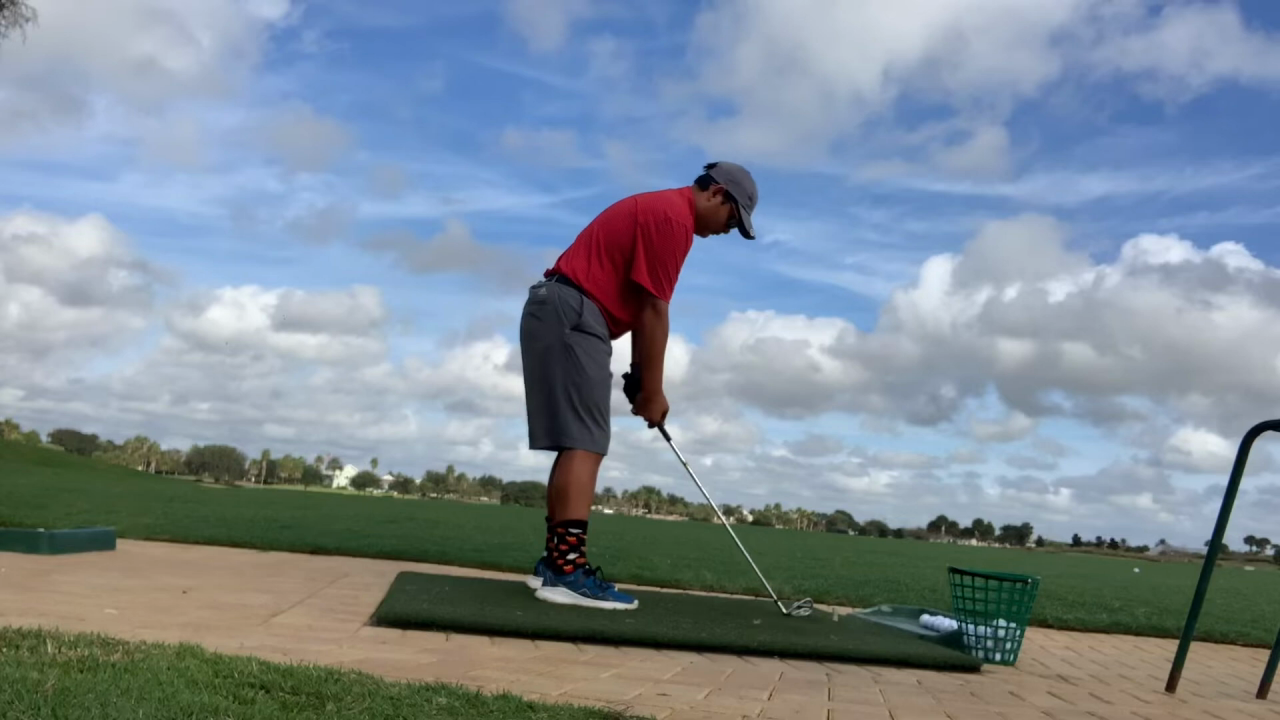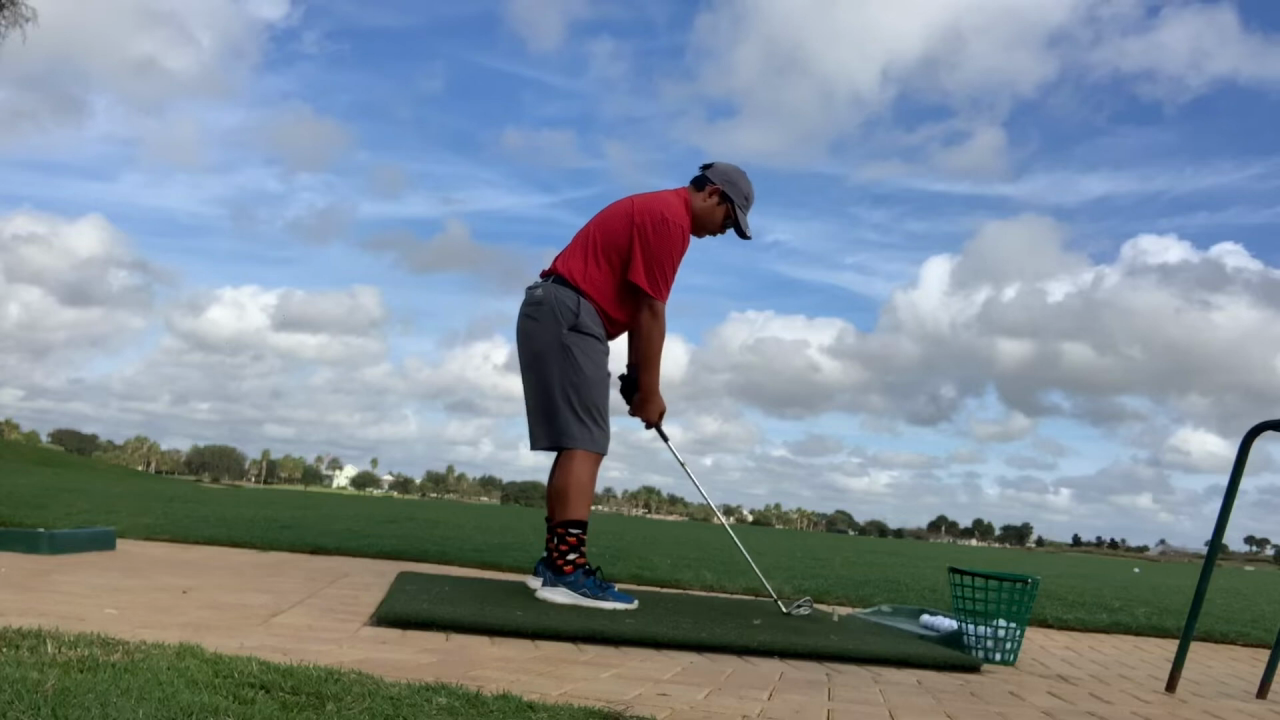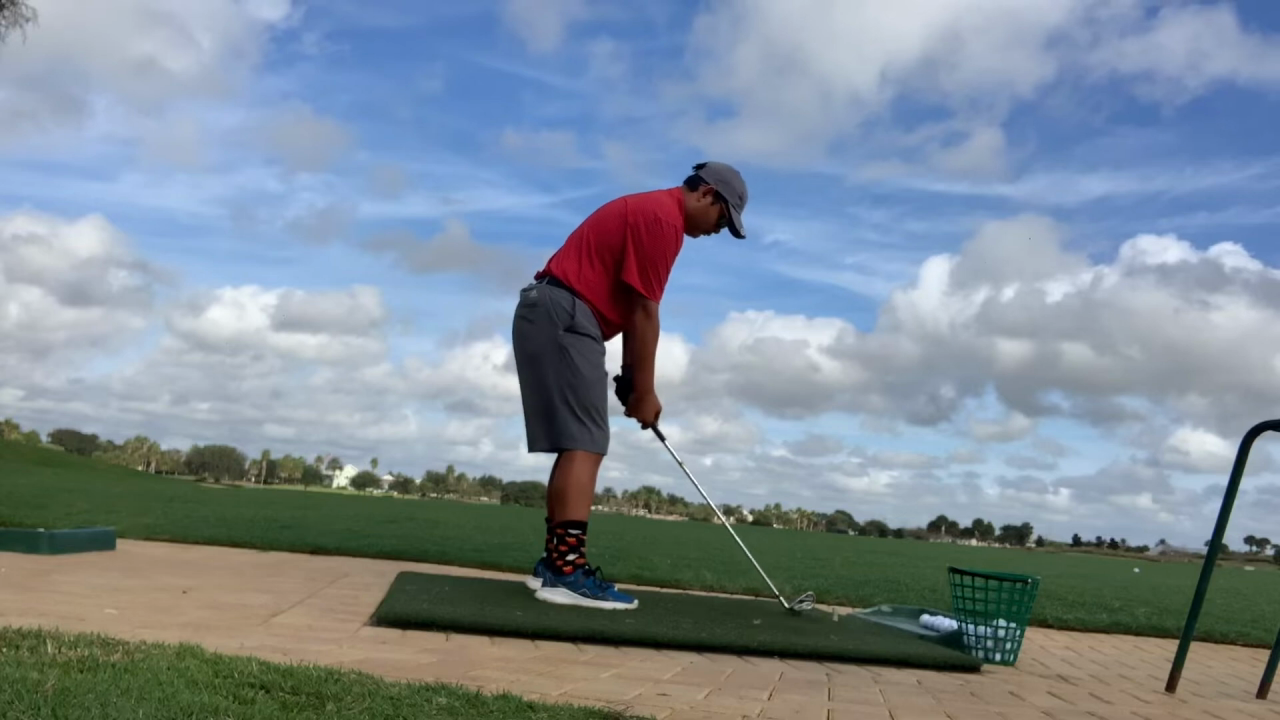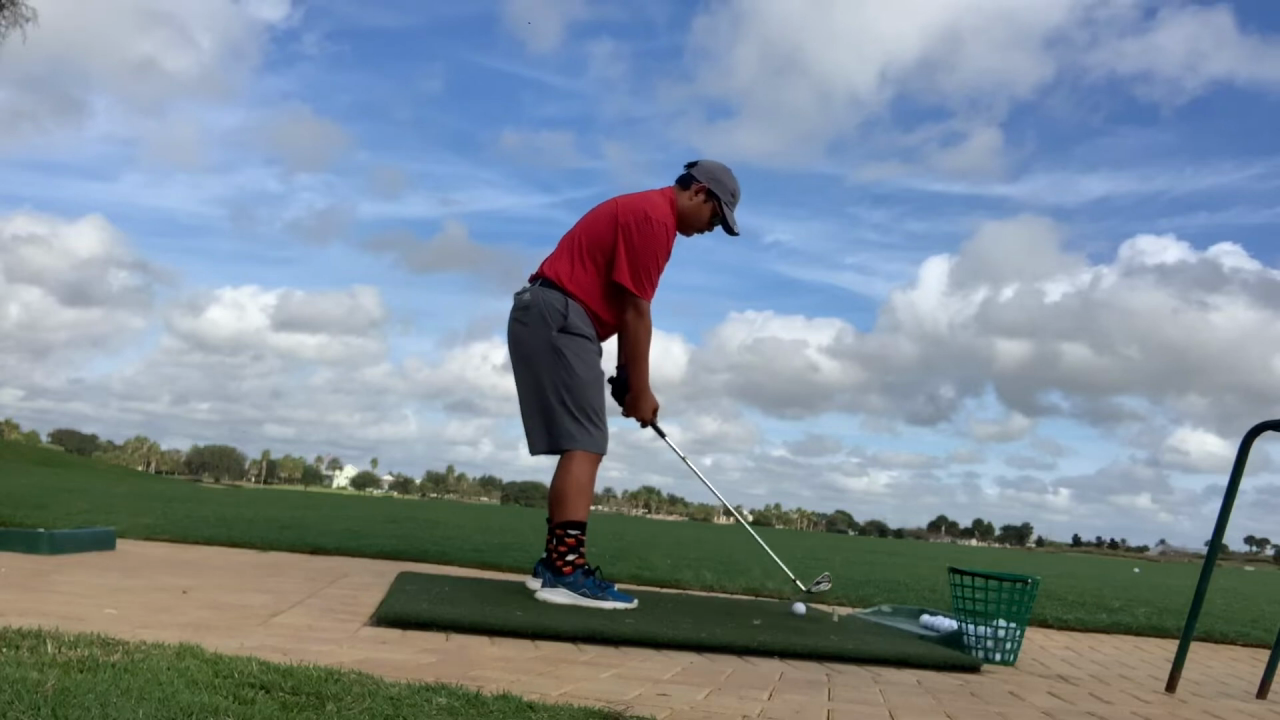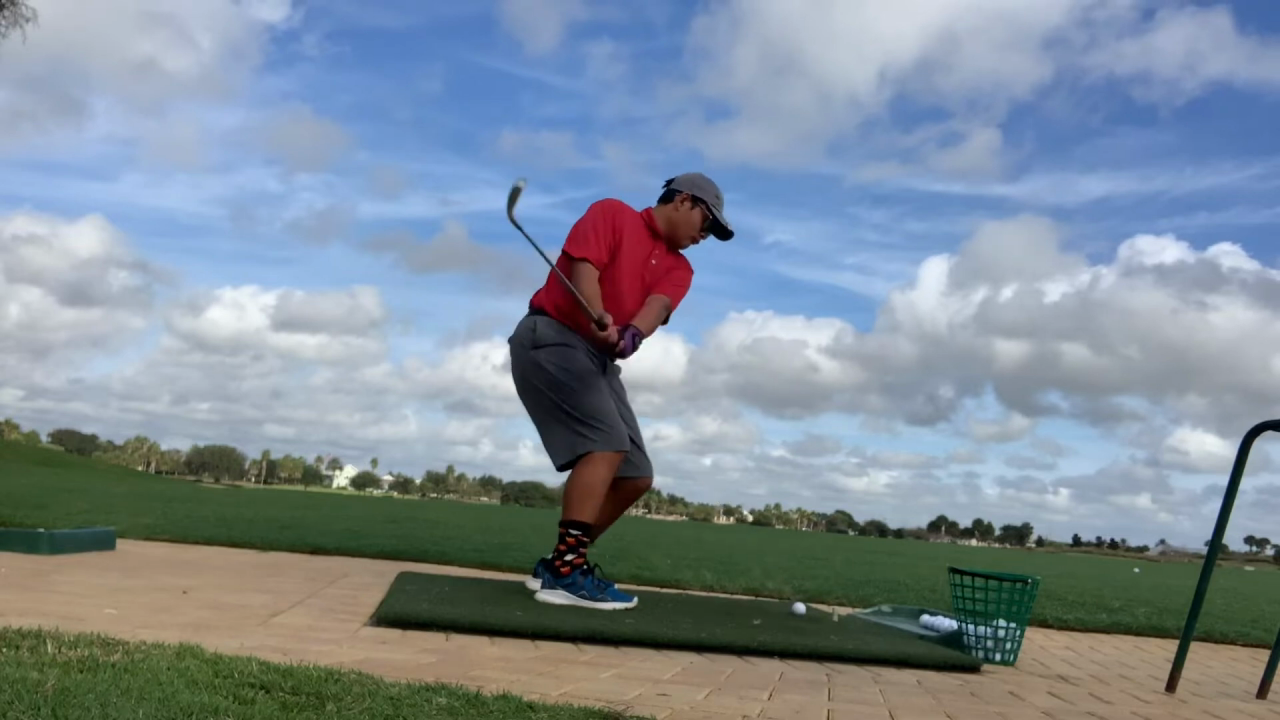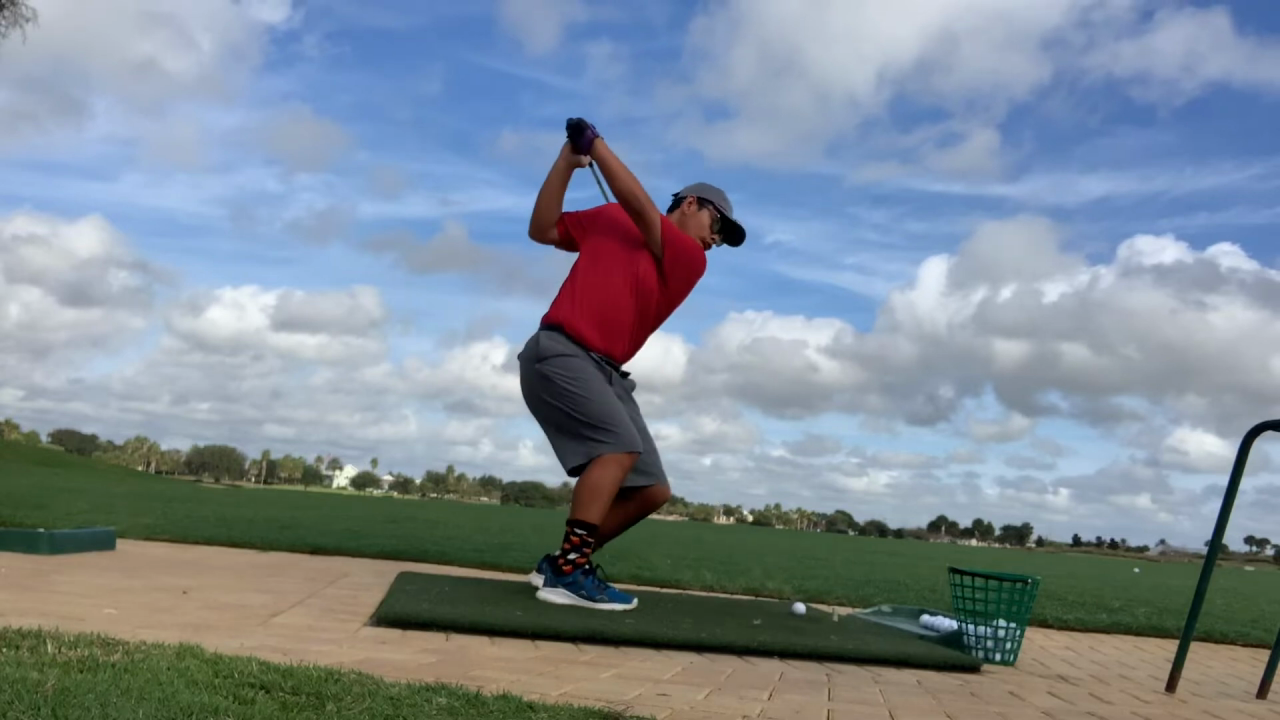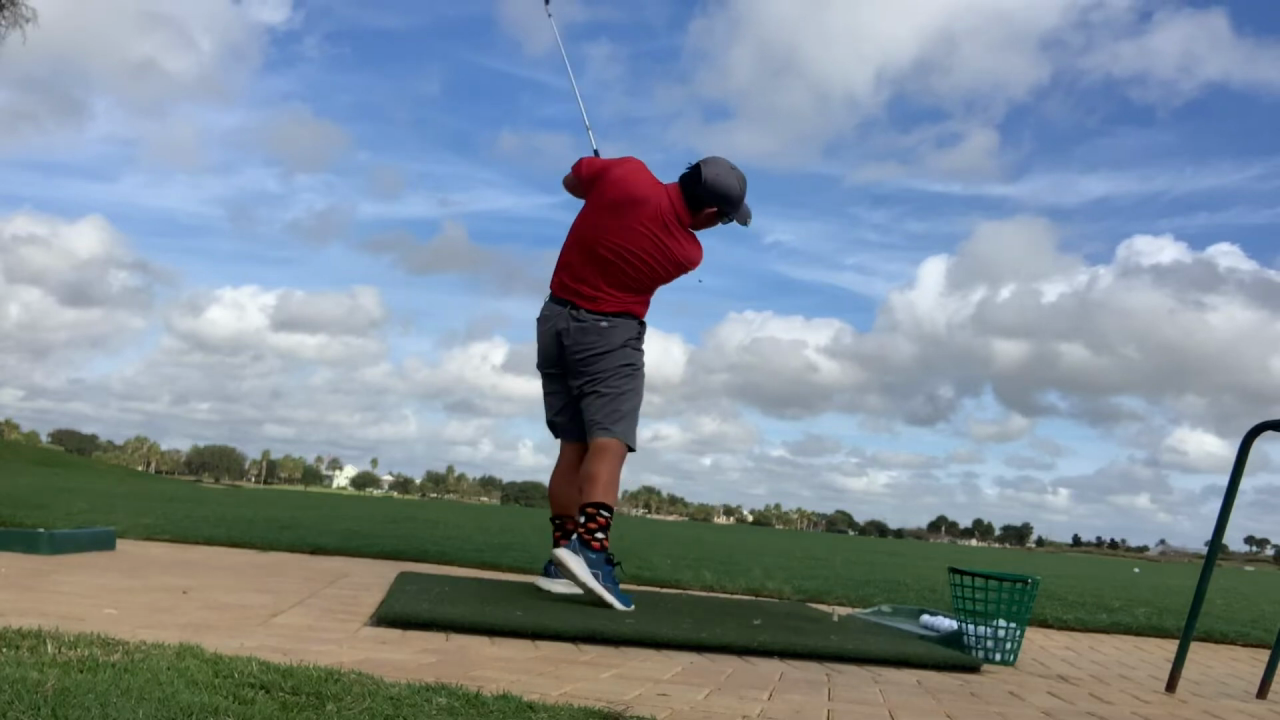
dt=0.4s
person 1, frame 1
left shoulder: (660, 209)
right shoulder: (673, 217)
left elbow: (640, 306)
right elbow: (653, 311)
left wrist: (640, 377)
right wrist: (653, 390)
left hip: (559, 314)
right hip: (571, 316)
left knee: (576, 441)
right knee: (585, 442)
left ankle: (556, 563)
right ankle: (569, 571)
person 1, frame 2
left shoulder: (657, 210)
right shoulder: (670, 218)
left elbow: (636, 307)
right elbow: (650, 312)
left wrist: (636, 378)
right wrist: (650, 391)
left hip: (555, 313)
right hip: (568, 316)
left knee: (575, 442)
right knee: (585, 443)
left ankle: (555, 562)
right ankle: (568, 571)
person 1, frame 3
left shoulder: (652, 212)
right shoulder: (663, 218)
left elbow: (632, 307)
right elbow: (644, 312)
left wrist: (630, 376)
right wrist: (645, 391)
left hip: (551, 315)
right hip: (564, 317)
left knee: (576, 443)
right knee: (585, 443)
left ankle: (555, 562)
right ankle: (568, 570)
person 1, frame 4
left shoulder: (649, 215)
right shoulder: (652, 217)
left elbow: (630, 308)
right elbow: (635, 311)
left wrist: (626, 375)
right wrist: (641, 389)
left hip: (551, 320)
right hip: (557, 317)
left knee: (579, 444)
right knee: (584, 443)
left ankle: (555, 562)
right ankle: (567, 571)
person 1, frame 5
left shoulder: (678, 267)
right shoulder: (611, 214)
left elbow: (655, 308)
right elbow: (582, 268)
left wrist: (631, 336)
right wrist: (599, 319)
left hip: (593, 357)
right hip: (550, 339)
left knee: (636, 476)
right knee: (607, 446)
left ankle: (559, 565)
right ankle: (566, 571)
person 1, frame 6
left shoulder: (691, 260)
right shoulder: (608, 219)
left elbow: (639, 207)
right elbow: (542, 230)
left wrist: (594, 144)
right wrist: (568, 158)
left hip: (604, 372)
right hip: (556, 354)
left knee: (652, 491)
right knee: (619, 448)
left ankle: (565, 561)
right ankle: (568, 570)
person 1, frame 7
left shoulder: (625, 174)
right shoulder: (686, 252)
left elbow: (572, 182)
left hip: (556, 322)
right hip: (609, 334)
left knee: (574, 444)
right knee: (608, 441)
left ankle: (563, 553)
right ankle: (591, 548)
